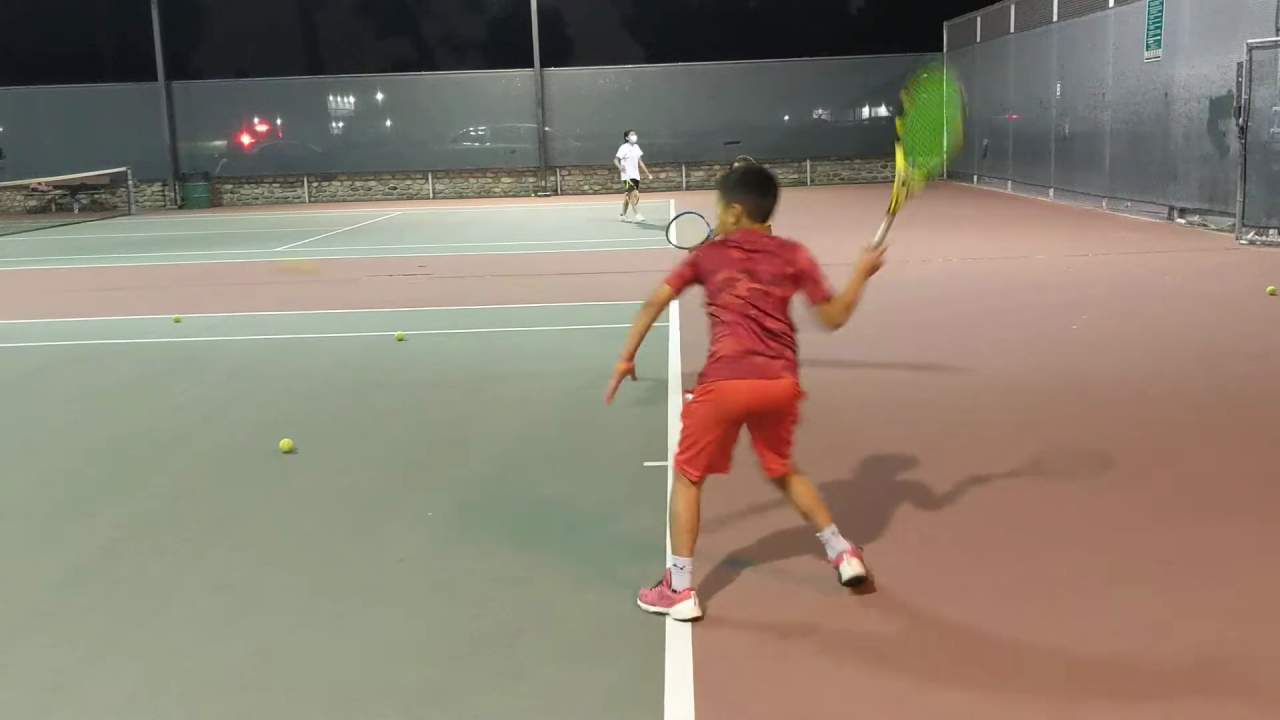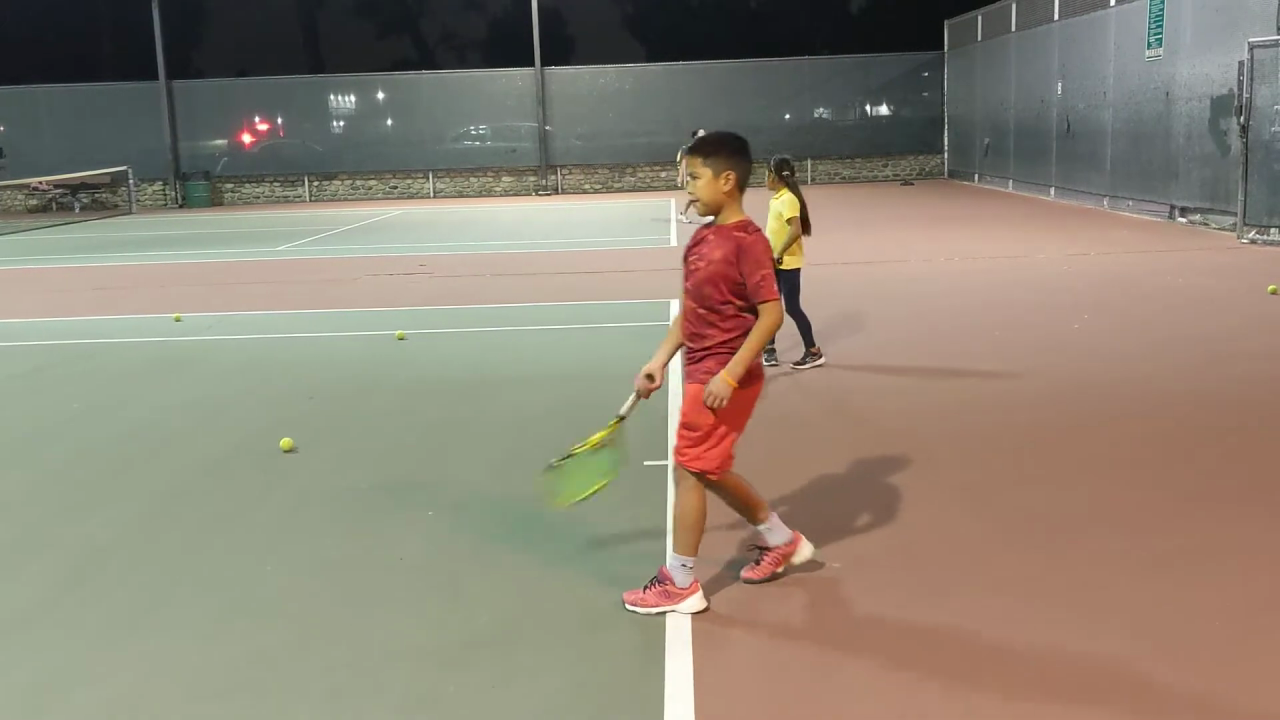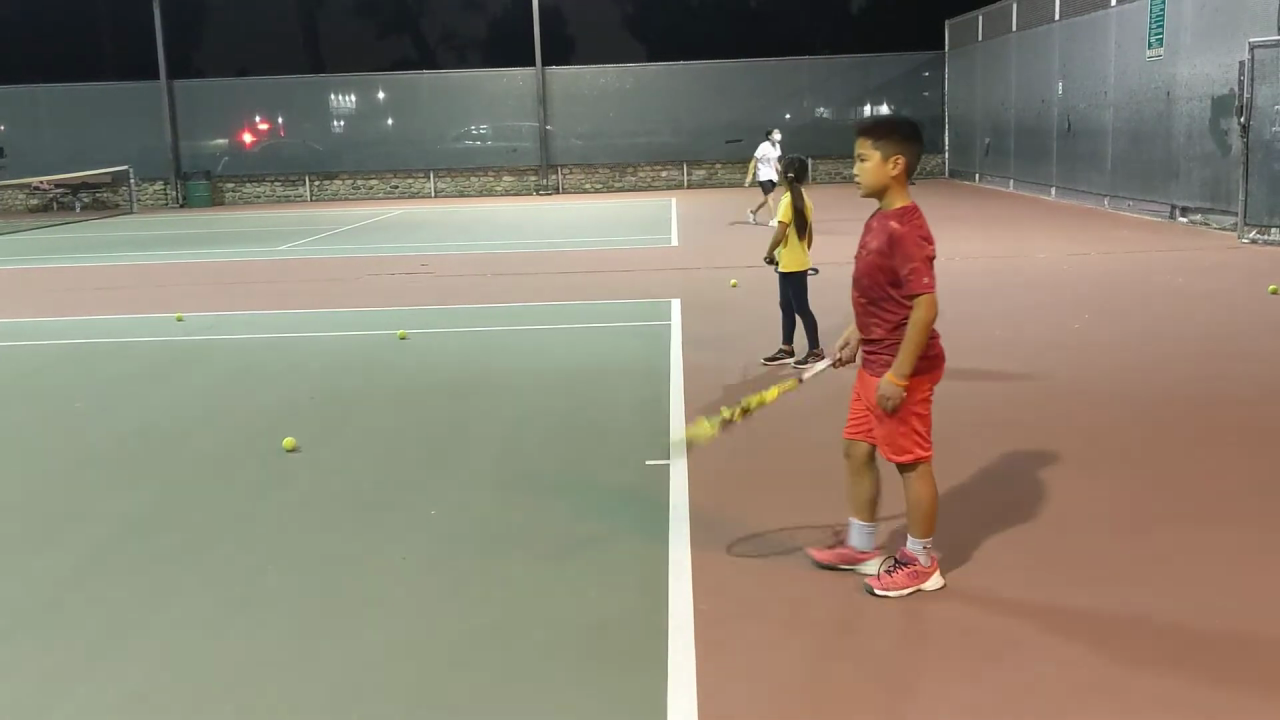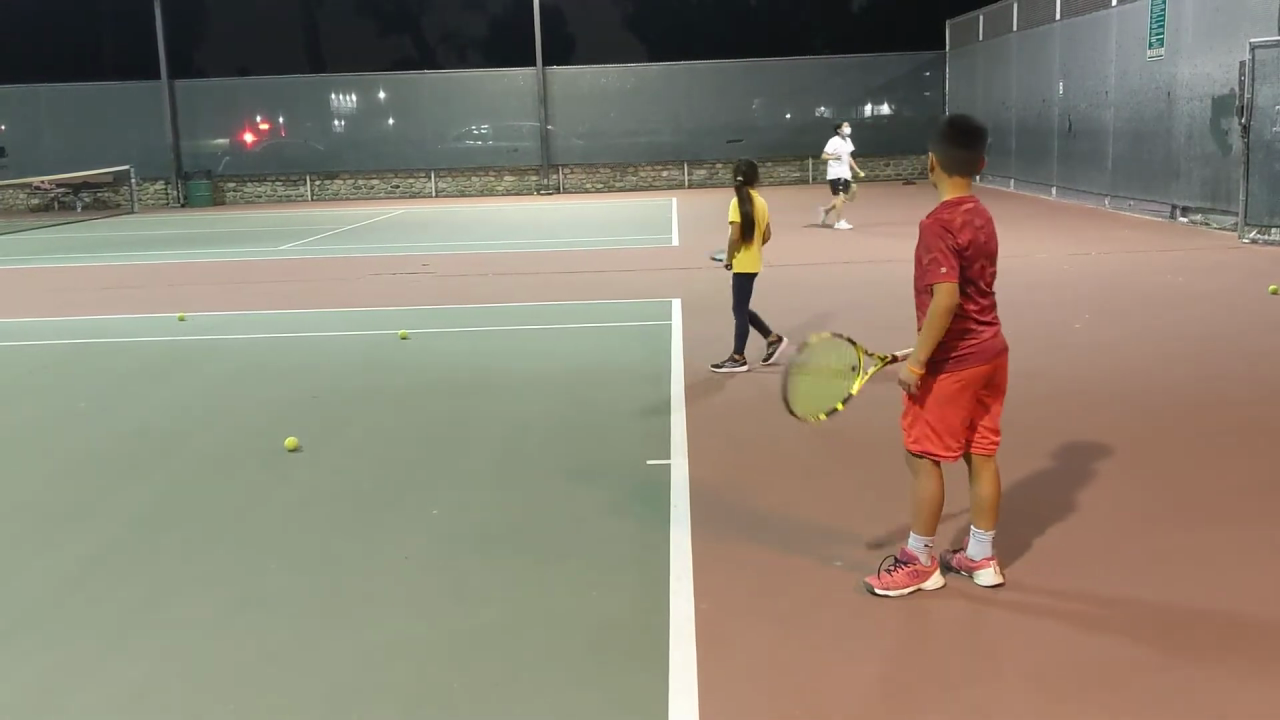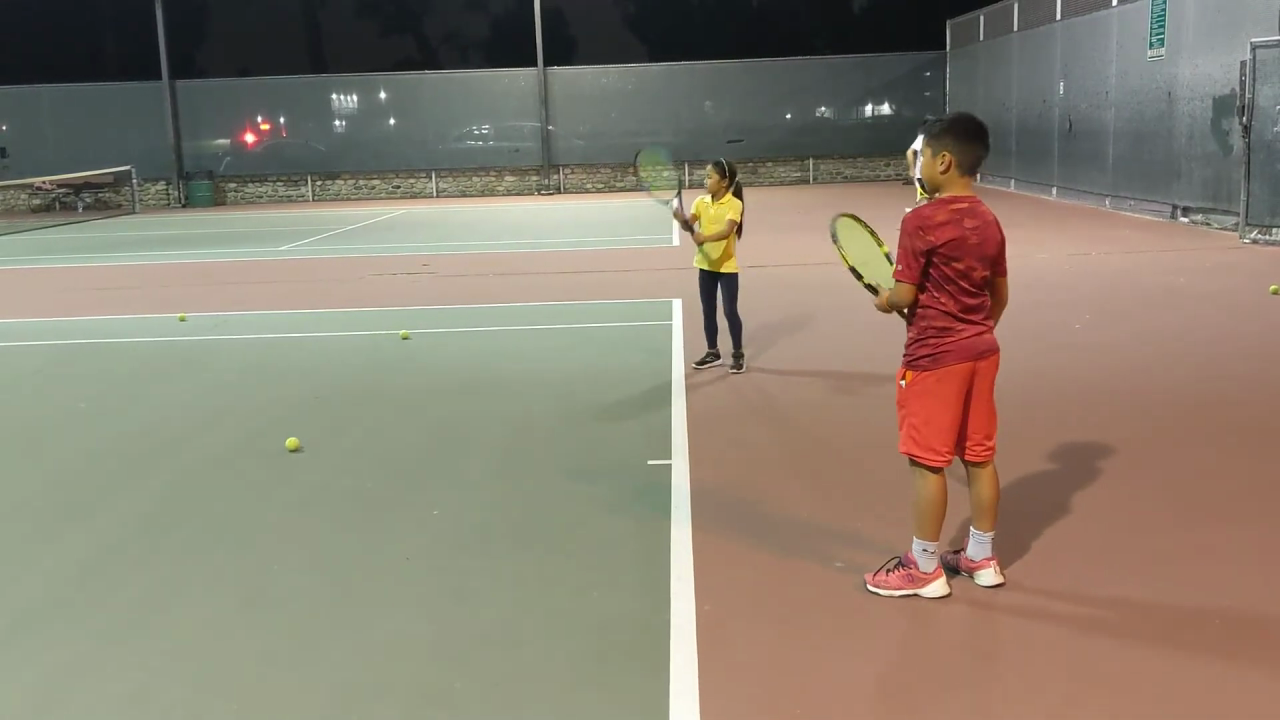
dt=1s
person 1, frame 1
left shoulder: (710, 253)
right shoulder: (793, 254)
left elbow: (658, 299)
right elbow: (834, 317)
left wrist: (625, 358)
right wrist: (863, 272)
left hip: (730, 383)
right hip: (778, 382)
left knee: (687, 475)
right knee: (784, 472)
left ankle: (678, 588)
right ankle: (843, 555)
person 1, frame 2
left shoulder: (747, 242)
right shoulder: (701, 239)
left elbow: (770, 314)
left wrist: (730, 374)
right wrist: (659, 359)
left hip: (725, 380)
right hip: (702, 375)
left knee: (689, 471)
right knee: (715, 471)
left ankle: (679, 583)
right ankle: (783, 541)
person 1, frame 3
left shoulder: (904, 231)
right shoulder: (879, 222)
left elbow: (925, 308)
left wrist: (898, 374)
right wrist: (851, 342)
left hip: (902, 369)
right hip: (877, 364)
left knee: (910, 461)
right knee: (858, 449)
left ankle: (920, 562)
right ankle: (861, 545)
person 1, frame 4
left shoulder: (938, 224)
right shoulder: (981, 218)
left elbow: (945, 298)
left wrist: (916, 362)
left hip: (953, 359)
right hip: (989, 350)
left knee: (924, 456)
right knee: (981, 455)
left ankle: (920, 561)
right ankle: (981, 557)
person 1, frame 5
left shoulder: (921, 221)
right shoulder: (990, 223)
left elbow: (904, 295)
right elbow: (1000, 297)
left wrist: (884, 301)
left hip: (934, 357)
right hip: (982, 352)
left knee: (927, 462)
right knee: (979, 456)
left ankle: (924, 568)
right ankle: (981, 557)
person 2, frame 1
left shoulder: (760, 205)
right shoulder: (728, 198)
left elbow: (765, 238)
right wrist: (707, 240)
left hip: (746, 265)
right hip: (728, 261)
left knee: (742, 304)
right knee: (734, 304)
person 2, frame 2
left shoulder: (788, 199)
right shoulder: (776, 199)
left elbow: (796, 230)
left wrist: (777, 255)
right wrist: (773, 255)
left hip: (787, 263)
right hip: (777, 264)
left knee: (792, 308)
left ankle: (814, 352)
right ankle: (770, 348)
person 2, frame 3
left shoulder: (788, 201)
right shoulder: (803, 200)
left elbow: (779, 234)
right elbow: (809, 234)
left wrist: (769, 253)
left hip: (793, 265)
right hip: (789, 264)
left knee: (801, 308)
right knee: (786, 306)
left ankle: (816, 353)
right ankle: (786, 350)
person 2, frame 4
left shoulder: (738, 202)
right shoulder: (760, 202)
left elbow: (735, 236)
right elbow: (766, 236)
left wrist: (729, 258)
left hip: (742, 265)
right hip: (749, 263)
left knee: (739, 310)
right knee: (742, 309)
left ankle: (738, 358)
right ankle: (773, 339)
person 2, frame 5
left shoulder: (734, 204)
right shoulder: (701, 202)
left elbow: (726, 230)
right elbow: (689, 223)
left wrist: (706, 237)
right wrist: (681, 219)
left hip: (727, 267)
right hip: (706, 265)
left knee: (730, 311)
right knee: (708, 311)
left ankle: (738, 354)
right ankle: (713, 352)
